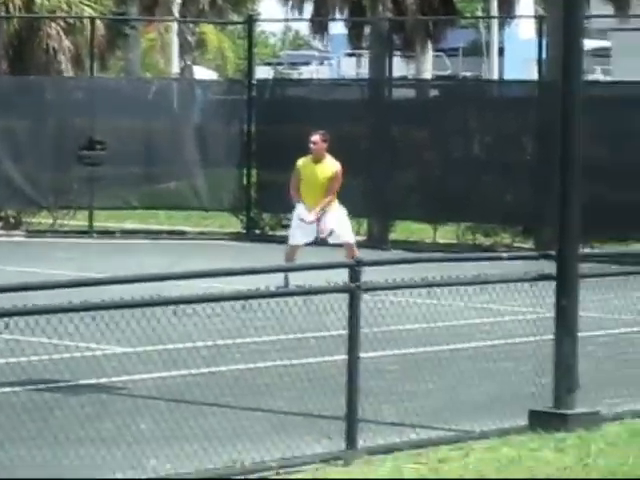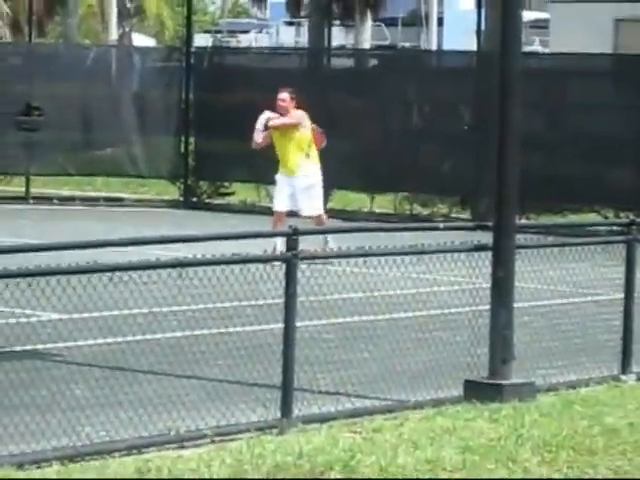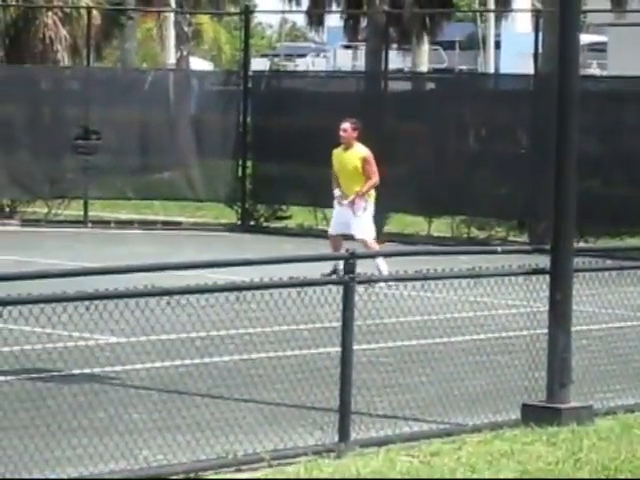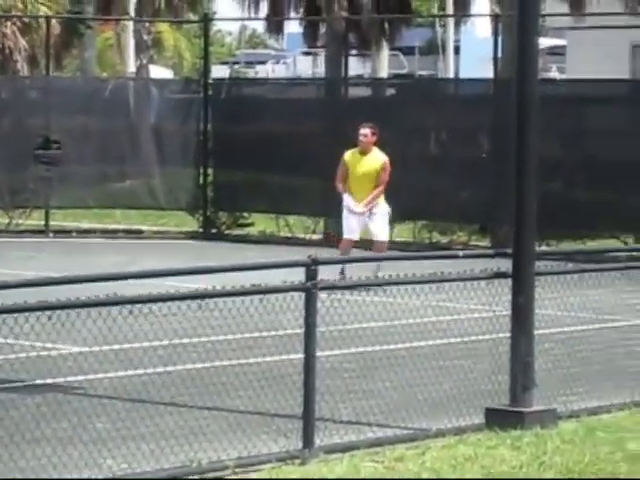
dt=1s
person 1, frame 1
left shoulder: (335, 167)
right shoulder: (301, 164)
left elbow: (331, 195)
right elbow: (293, 189)
left wrist: (317, 213)
right wrist: (301, 207)
left hip: (329, 209)
right hip: (305, 209)
left knee: (349, 242)
right knee: (293, 245)
right ankle: (286, 280)
person 1, frame 2
left shoulder: (300, 116)
right shoulder: (277, 124)
left elbow: (272, 123)
right elbow: (256, 144)
left wrist: (266, 119)
right wrist: (260, 122)
left hip: (306, 172)
right hip: (285, 174)
left knee: (316, 213)
right knee: (279, 212)
left ankle: (326, 240)
right ankle: (277, 250)
person 1, frame 3
left shoulder: (363, 153)
right shoulder: (336, 153)
left elbow: (374, 178)
left wrist: (360, 194)
right wrist: (337, 192)
left hip: (360, 201)
right hip: (343, 201)
left knee: (365, 237)
right knee: (333, 234)
left ankle: (384, 272)
right ankle: (338, 268)
person 1, frame 4
left shoulder: (382, 160)
right shoulder: (348, 157)
left elbow: (381, 187)
right elbow: (339, 181)
left wrist: (364, 204)
right wrist: (347, 199)
left hip: (375, 204)
right hip: (352, 205)
left knee: (381, 241)
right knee: (349, 239)
left ankle: (377, 272)
right ankle: (343, 271)
